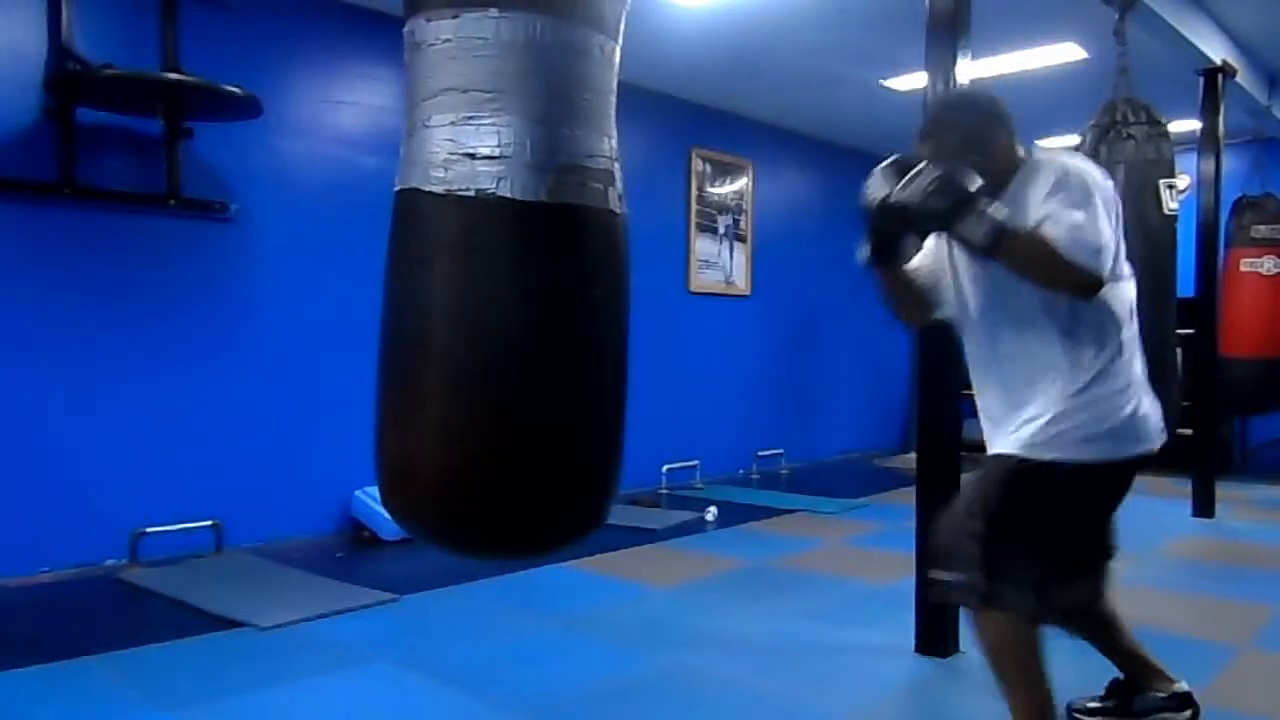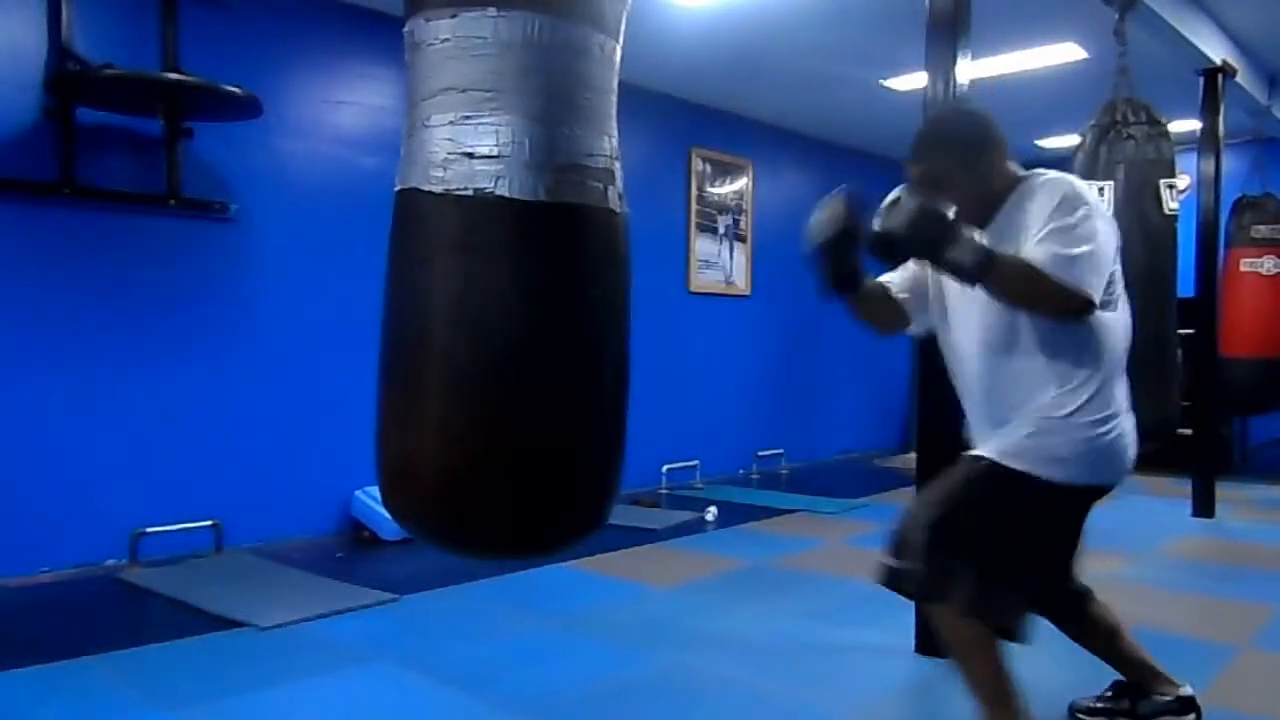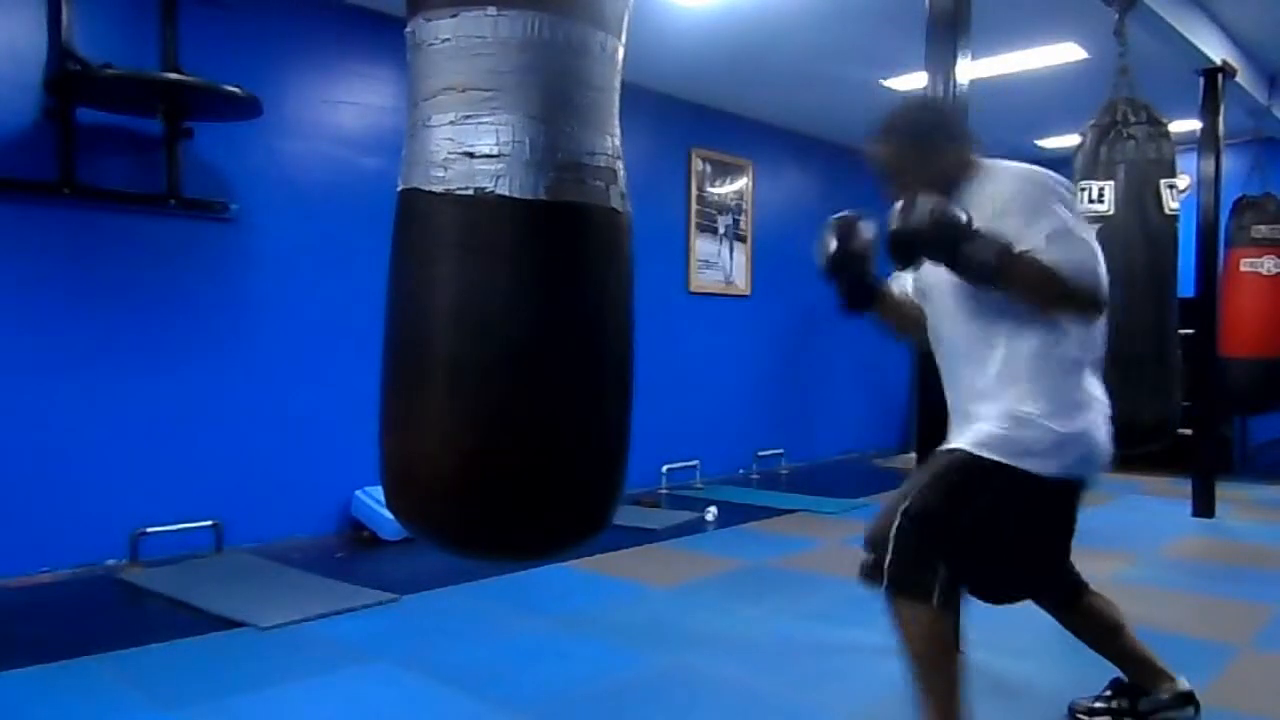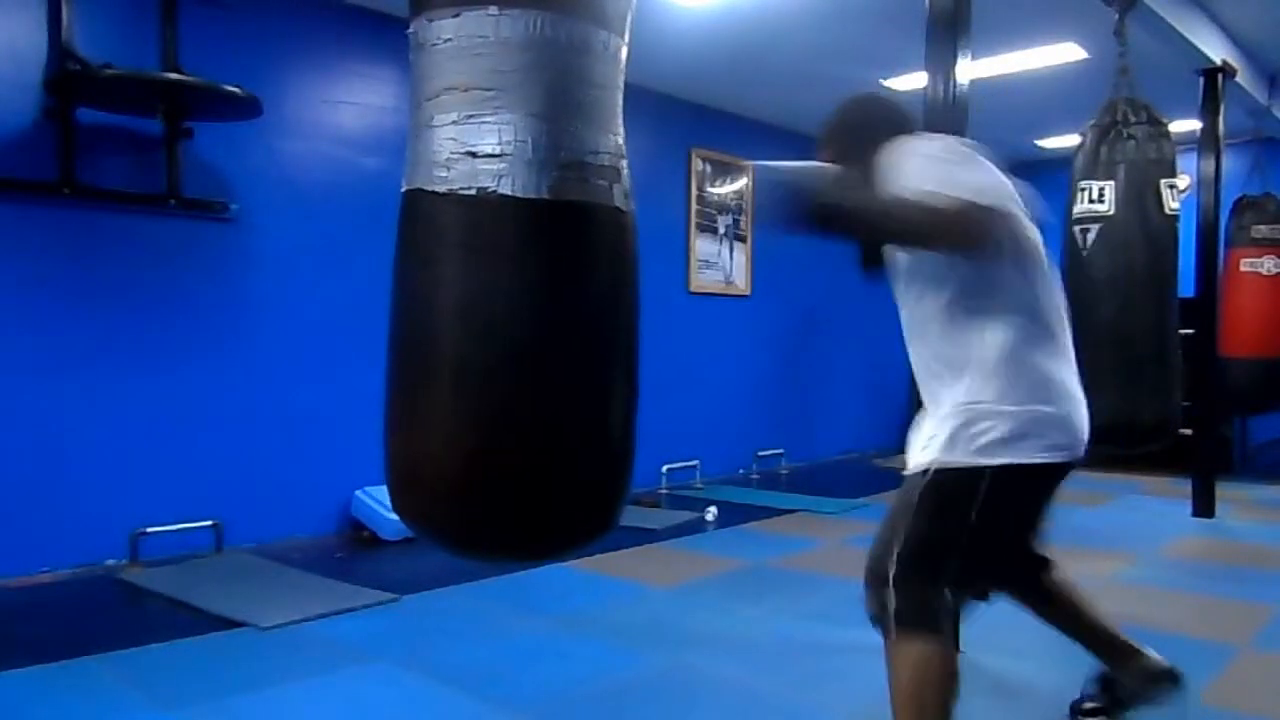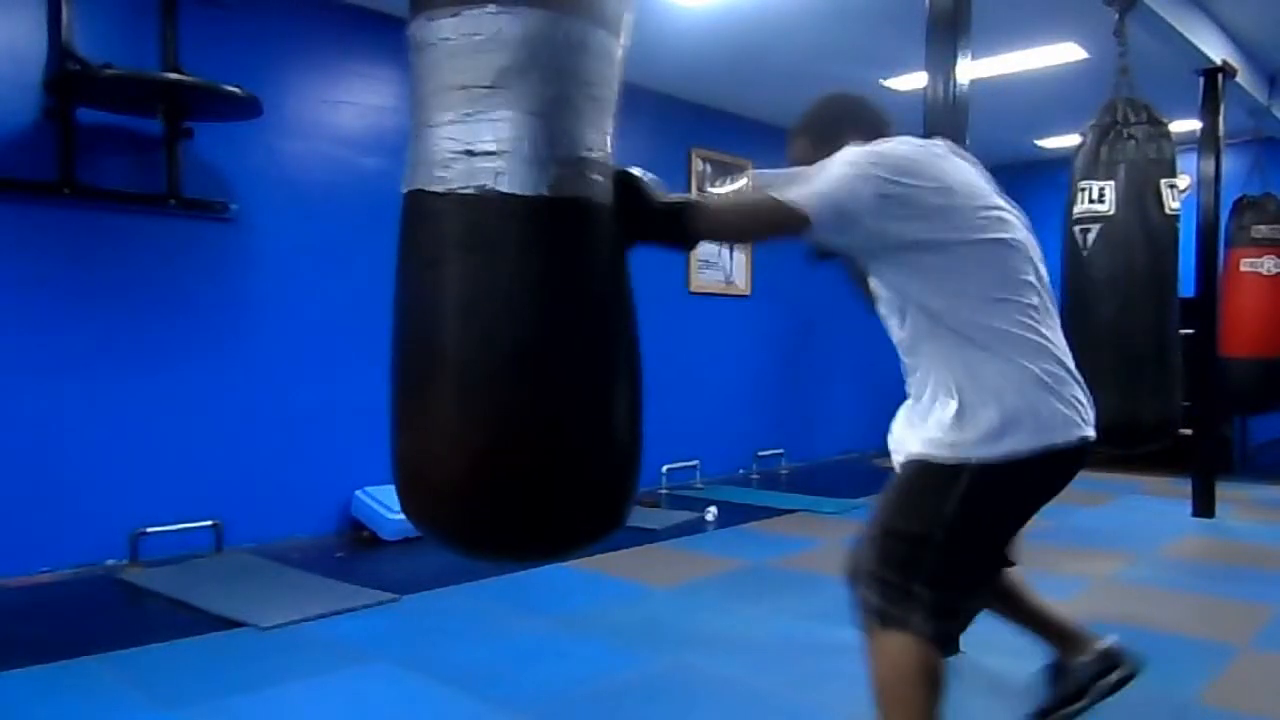
dt=0.2s
person 1, frame 1
left shoulder: (1066, 178)
right shoulder: (959, 223)
left elbow: (1082, 274)
right elbow: (915, 306)
left wrist: (972, 222)
right wrist: (886, 246)
left hip: (1085, 422)
right hip: (1039, 430)
left knee: (976, 558)
right knee: (1055, 579)
person 1, frame 2
left shoulder: (1062, 200)
right shoulder: (949, 225)
left elbow: (1068, 298)
right elbow: (890, 314)
left wrist: (957, 250)
right wrist: (846, 273)
left hip: (1062, 438)
right hip: (1030, 440)
left knee: (928, 552)
right knee: (1044, 585)
person 1, frame 3
left shoulder: (1022, 189)
right shoulder: (942, 207)
left elbow: (1083, 296)
right elbow: (926, 321)
left wrist: (973, 249)
right wrist: (864, 286)
left hip: (1030, 432)
right hip: (1048, 434)
left knee: (904, 552)
right knee: (1042, 575)
person 1, frame 4
left shoulder: (922, 155)
right shoulder: (926, 166)
left elbow: (981, 228)
left wrist: (858, 208)
right wrist: (888, 252)
left hip: (991, 424)
right hip: (1033, 418)
left knee: (906, 586)
right knee: (1006, 565)
right ankle: (1136, 668)
person 1, frame 5
left shoulder: (890, 160)
right shoulder: (928, 175)
left elbow: (770, 213)
left wrist: (661, 215)
right wrist: (852, 253)
left hip: (993, 423)
right hip: (1035, 417)
left knee: (895, 590)
right knee: (949, 563)
right ankle: (1082, 651)
